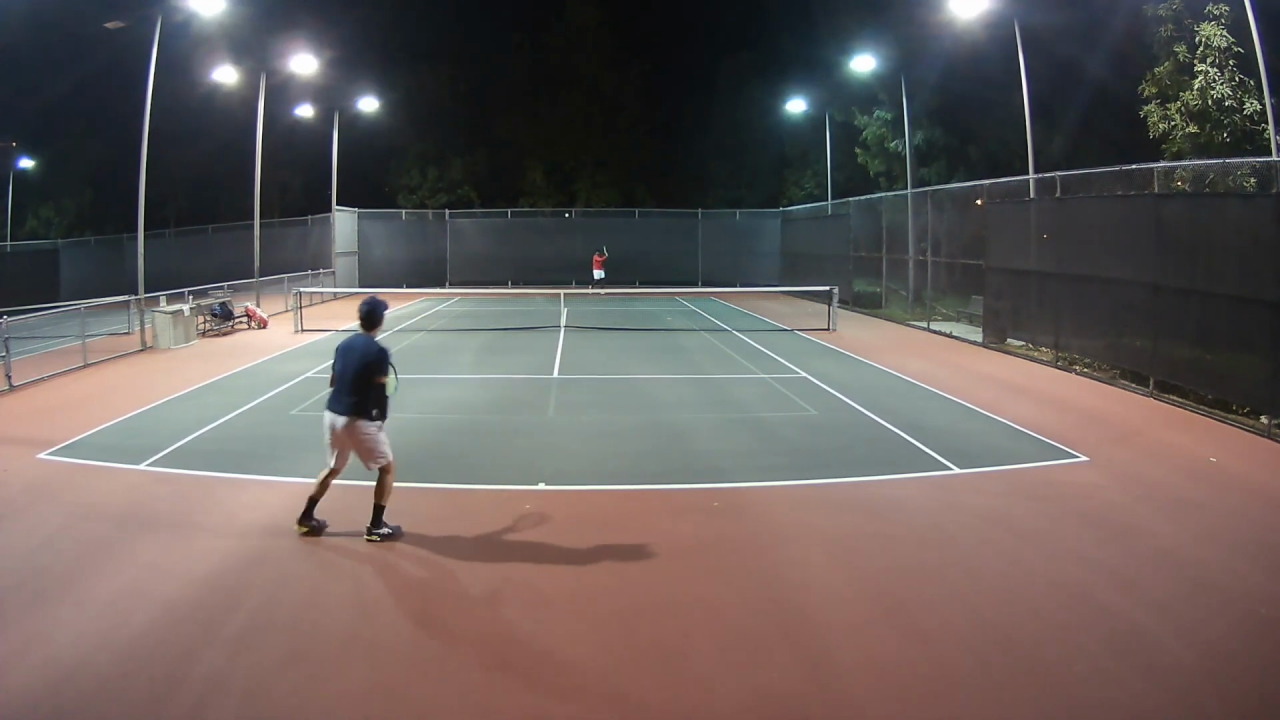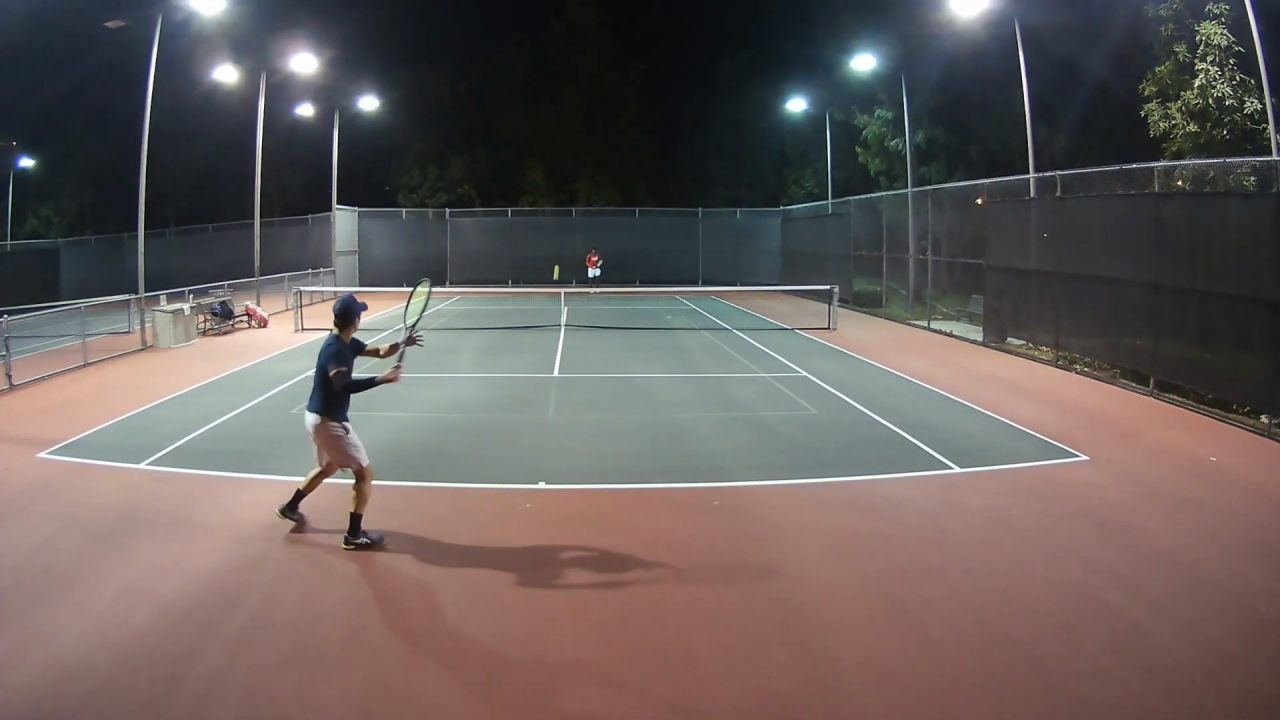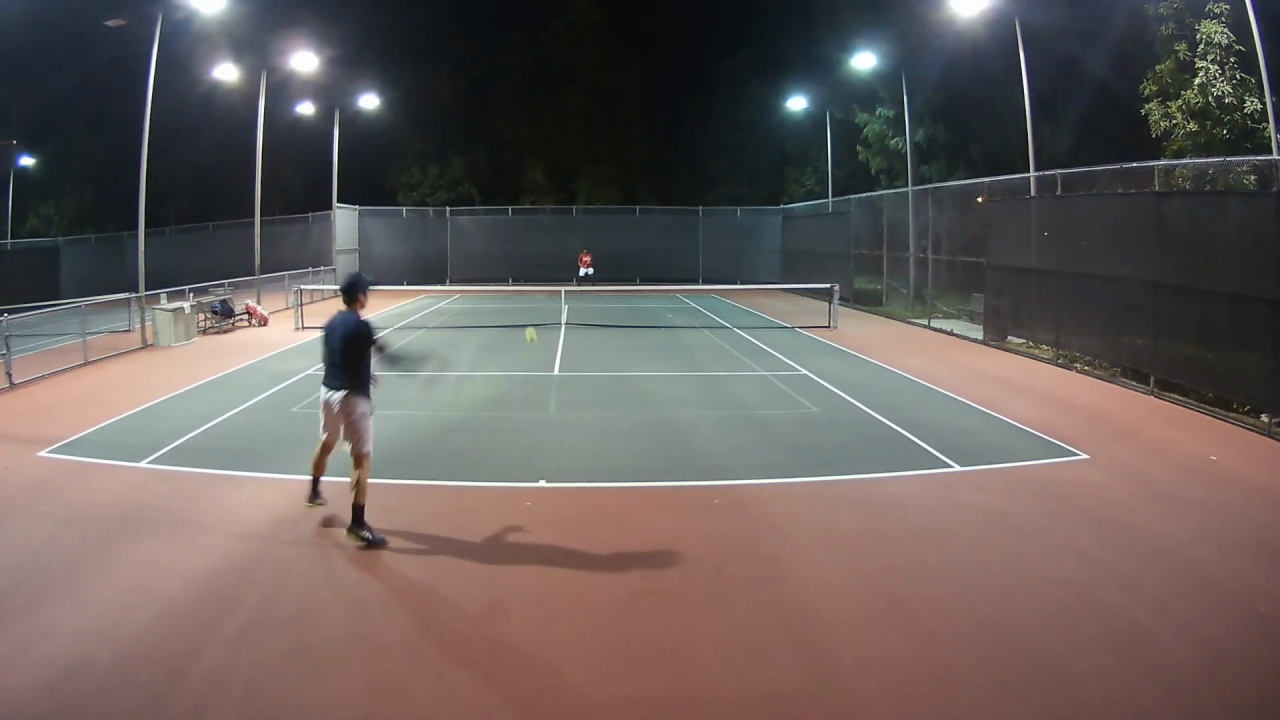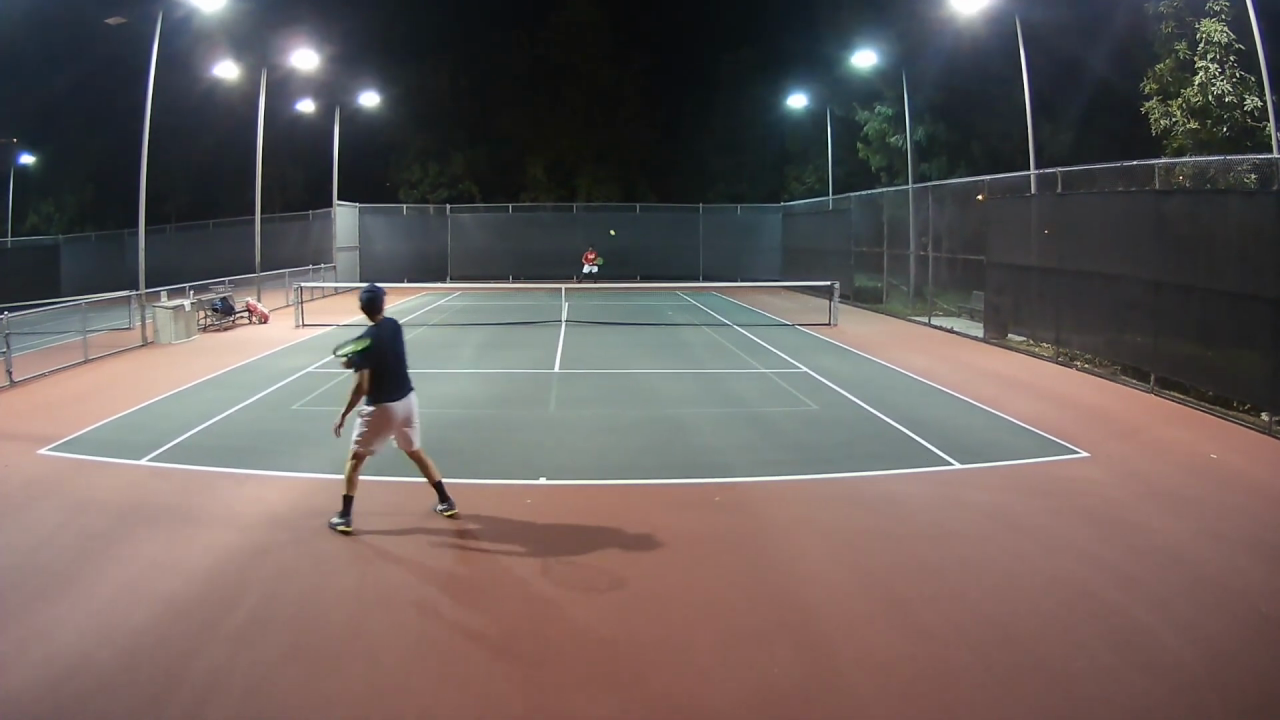
dt=0.5s
person 1, frame 1
left shoulder: (344, 345)
right shoulder: (379, 352)
right elbow: (380, 396)
right wrist: (381, 417)
left hip: (333, 415)
right hip: (358, 421)
left knee: (334, 468)
right knee: (387, 468)
left ankle: (307, 518)
right ankle: (376, 526)
person 1, frame 2
left shoulder: (347, 343)
right shoulder: (335, 348)
left elbow: (377, 351)
right elbow: (343, 384)
left wrist: (400, 344)
right wrist: (381, 379)
left hip: (319, 418)
right hip: (328, 421)
left knee: (328, 467)
right knee: (365, 473)
left ankle: (291, 507)
right ankle: (354, 535)
person 1, frame 3
left shoulder: (333, 324)
right shoulder: (359, 326)
right elbow: (381, 351)
left hip: (329, 393)
right hip: (352, 398)
left knee: (327, 444)
right knee: (362, 460)
left ankle: (314, 492)
right ankle: (358, 525)
person 1, frame 4
left shoulder: (365, 342)
right shoulder: (395, 327)
left elbow: (362, 386)
left wrist: (343, 414)
right wrist: (357, 362)
left hip: (381, 407)
right hip: (407, 400)
left knee: (356, 458)
right knee: (416, 452)
left ankle: (346, 516)
right ankle: (446, 501)
